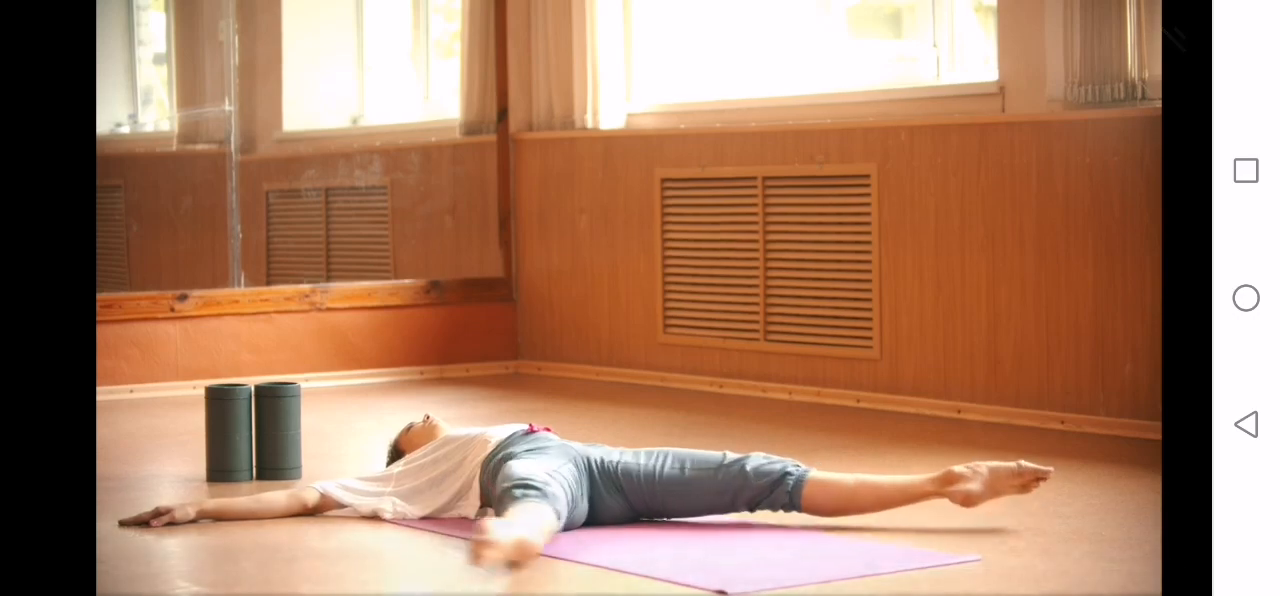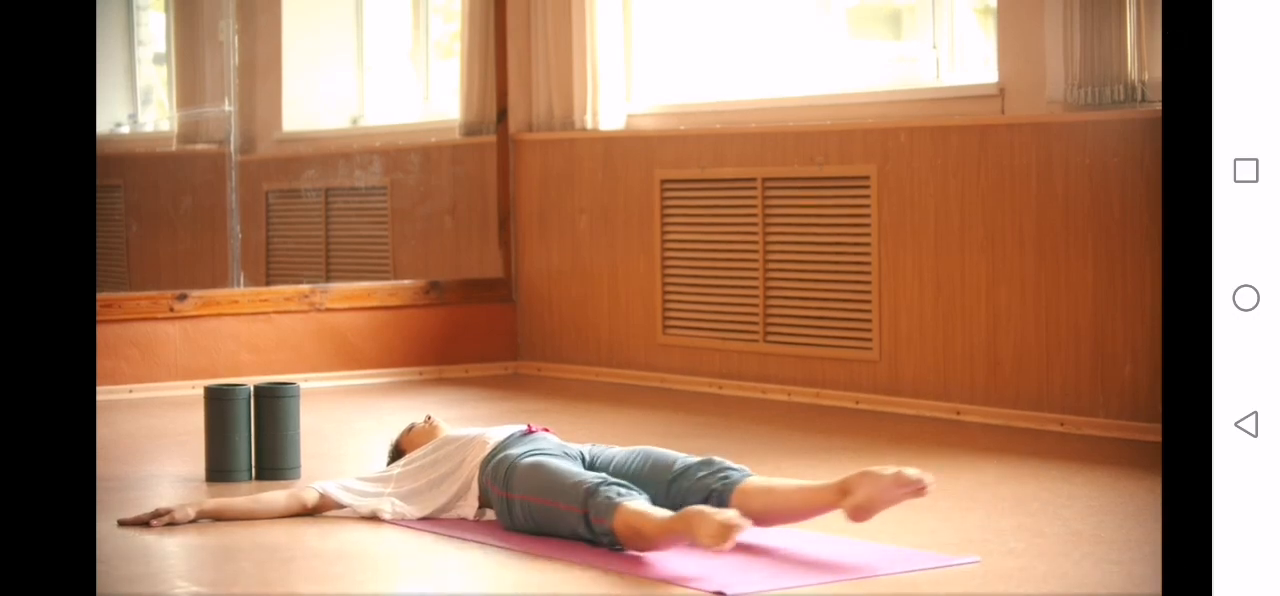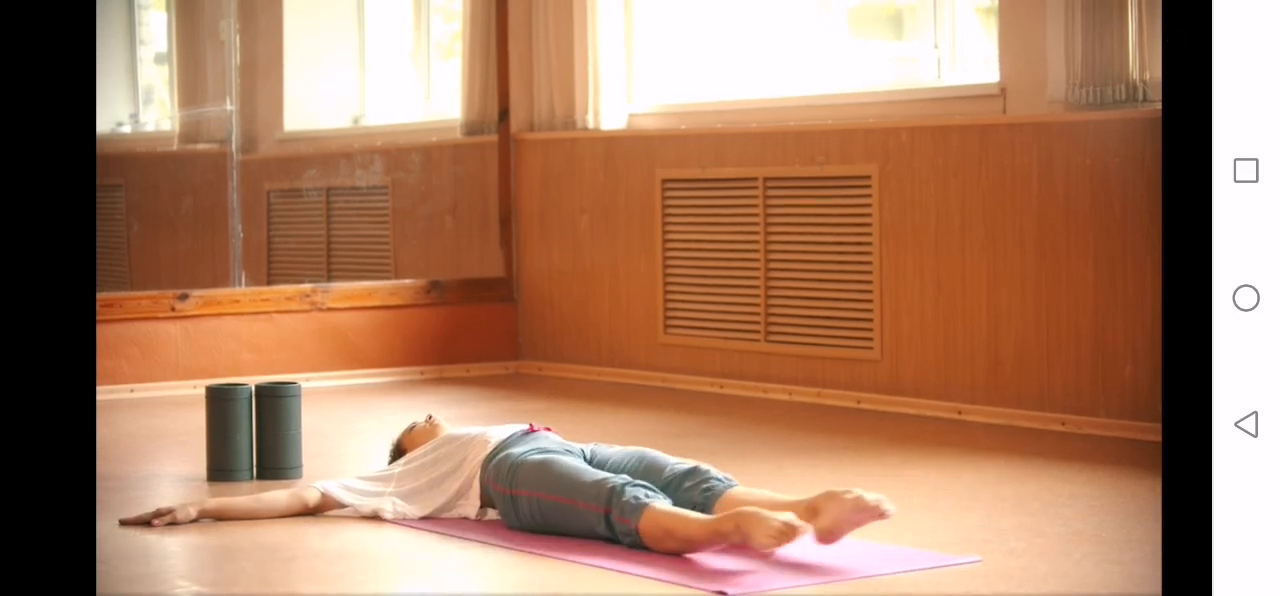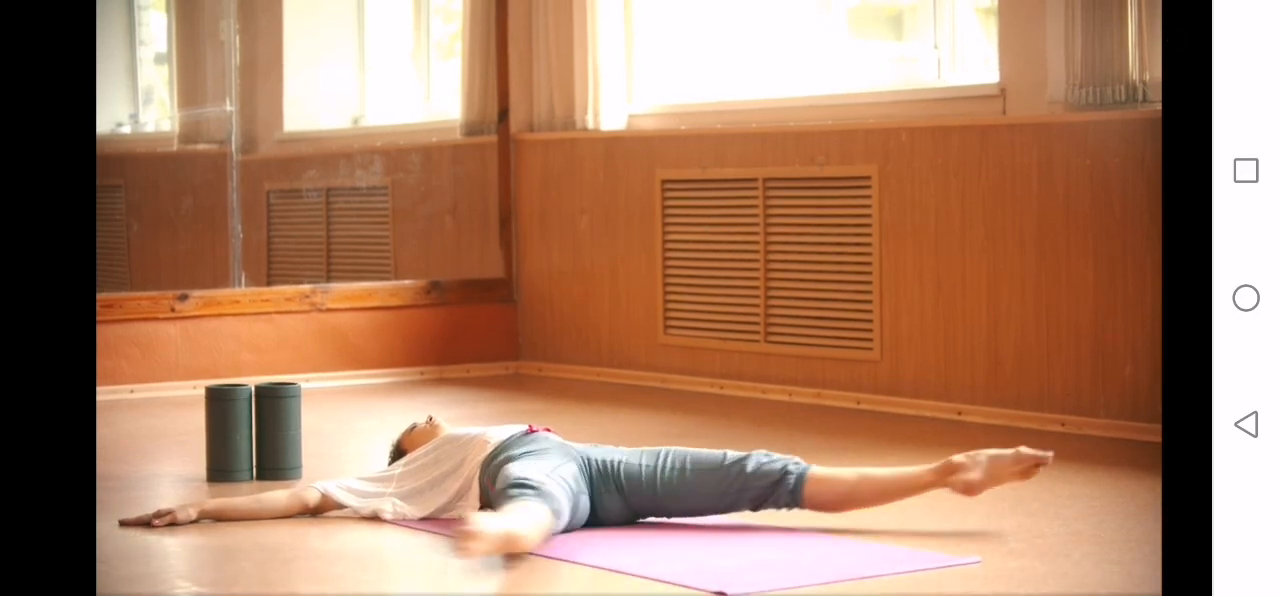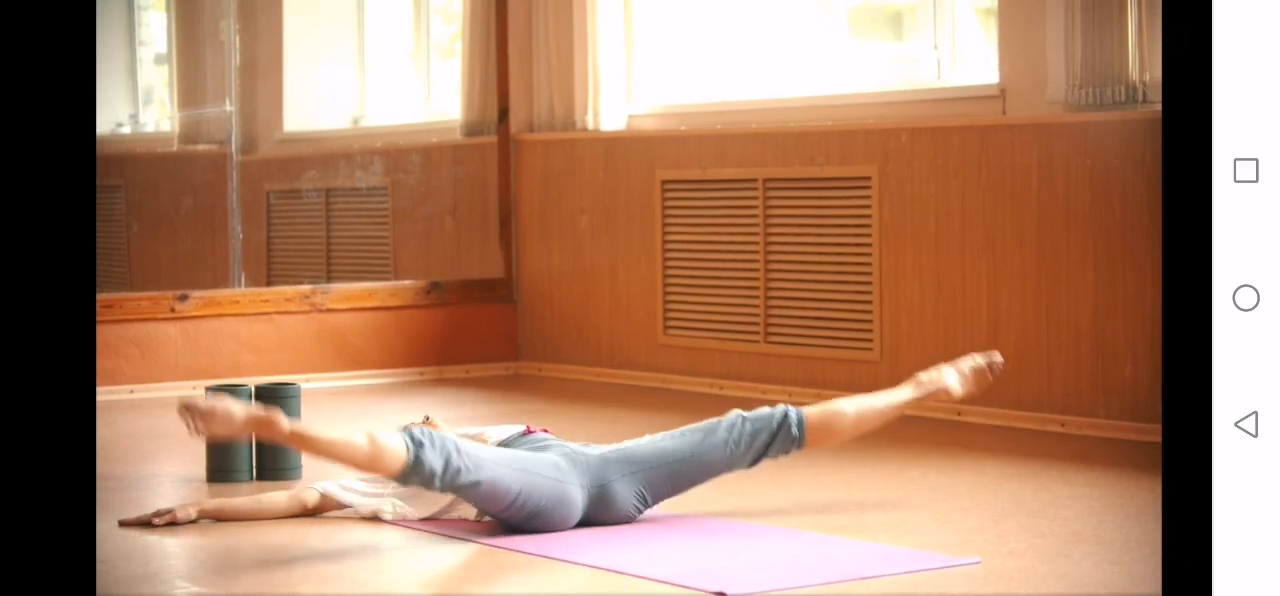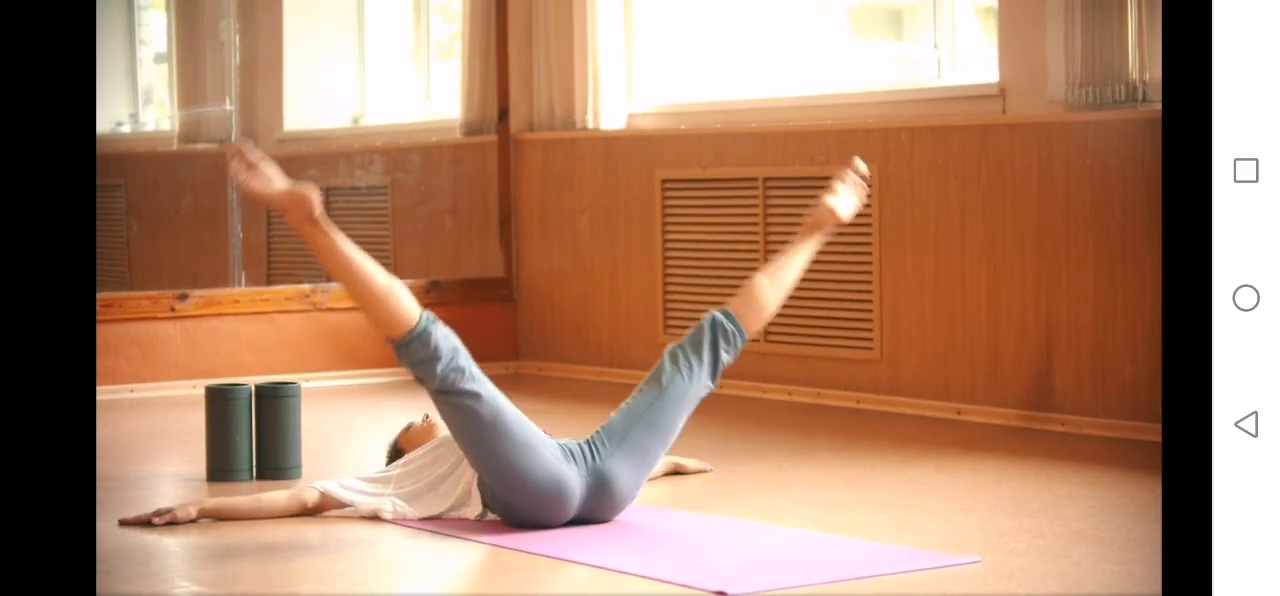
dt=0.7s
person 1, frame 1
left shoulder: (477, 438)
right shoulder: (393, 478)
right elbow: (299, 498)
right wrist: (198, 506)
left hip: (582, 459)
right hip: (524, 469)
left knee: (761, 476)
right knee: (539, 498)
left ankle: (946, 482)
person 1, frame 2
left shoulder: (462, 445)
right shoulder: (392, 479)
right elbow: (296, 498)
right wrist: (198, 509)
left hip: (567, 451)
right hip: (514, 469)
left knee: (707, 477)
right knee: (612, 502)
left ankle: (846, 489)
person 1, frame 3
left shoulder: (461, 445)
right shoulder: (397, 478)
right elbow: (300, 496)
right wrist: (199, 508)
left hip: (562, 451)
right hip: (514, 468)
left knee: (696, 483)
right knee: (636, 507)
left ankle: (814, 508)
right ankle: (742, 529)
person 1, frame 4
left shoulder: (467, 445)
right shoulder: (395, 477)
right elbow: (300, 498)
right wrist: (200, 509)
left hip: (585, 459)
right hip: (527, 470)
left knee: (763, 474)
right knee: (567, 498)
person 1, frame 5
right shoulder: (389, 490)
right elbow: (304, 497)
right wrist: (200, 509)
left hip: (588, 470)
right hip: (548, 484)
left knee: (771, 426)
person 1, frame 6
left shoulder: (469, 452)
right shoulder: (403, 476)
right elbow: (298, 496)
left wrist: (659, 442)
right wrist: (199, 509)
left hip: (592, 479)
right hip: (541, 490)
left knee: (708, 341)
right knee: (443, 348)
